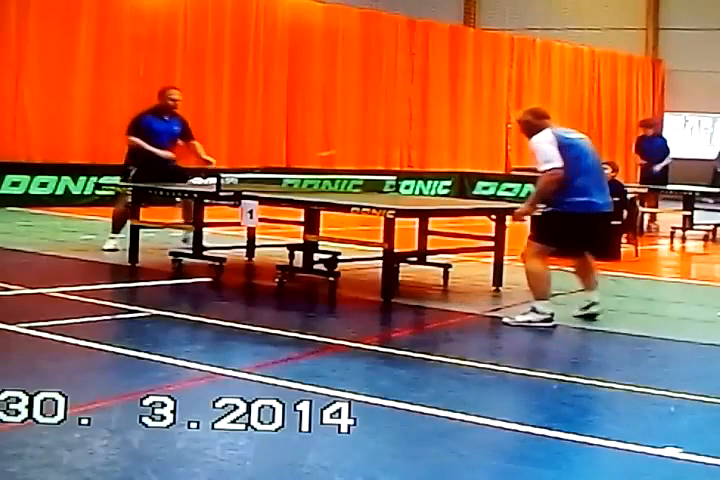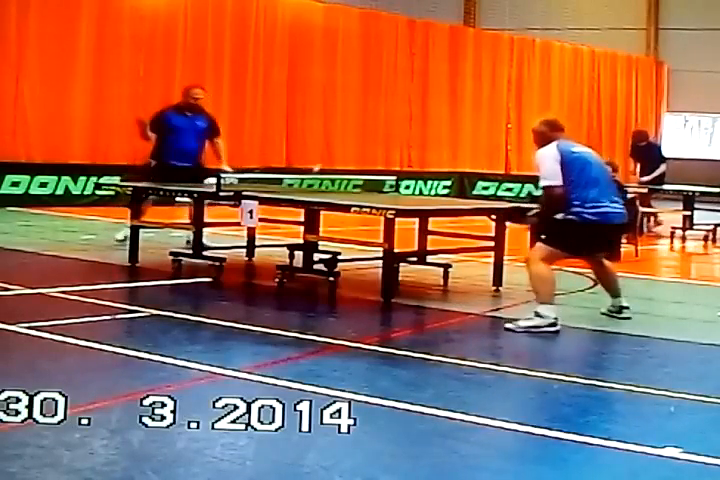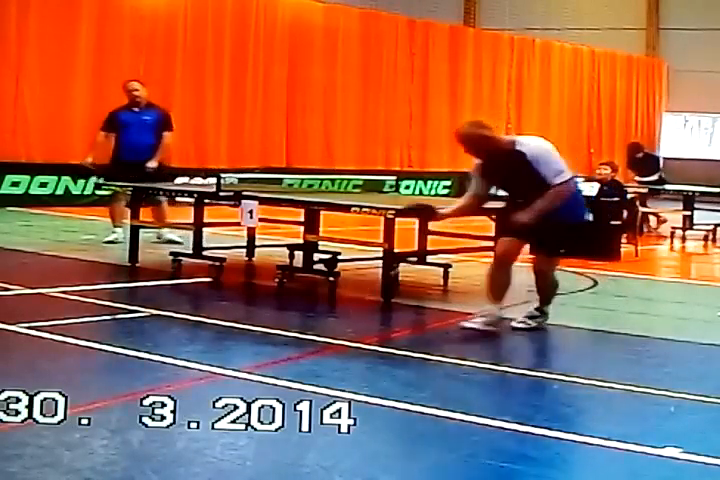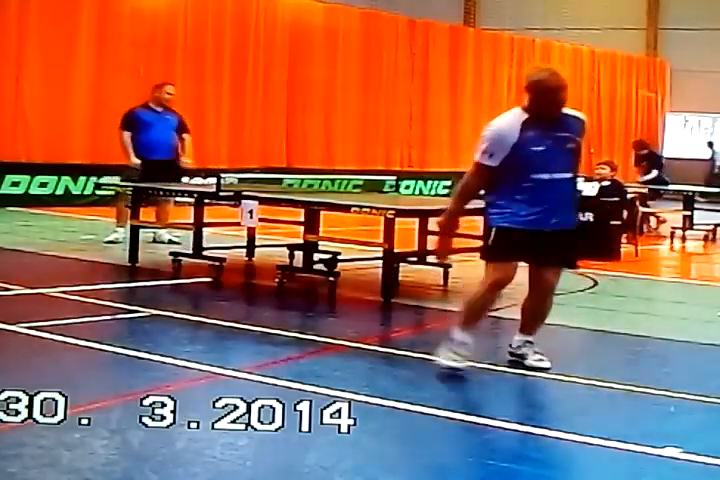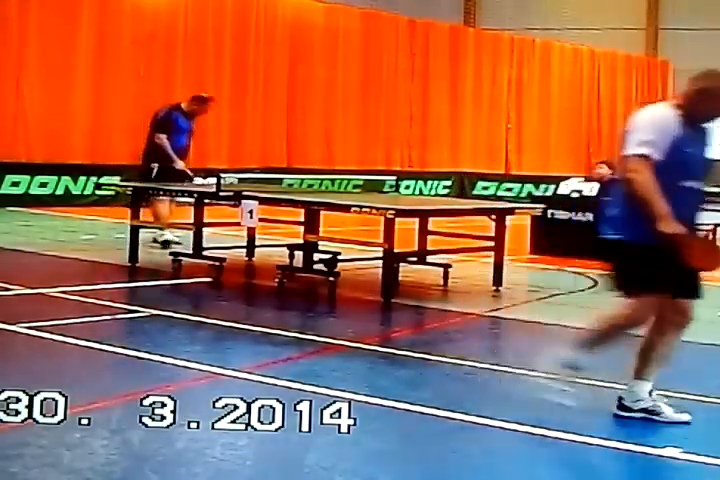
dt=0.7s
person 1, frame 1
left shoulder: (543, 138)
right shoulder: (575, 135)
left elbow: (554, 174)
left wrist: (530, 205)
left hip: (572, 207)
right hip: (600, 206)
left knee: (533, 254)
right knee: (580, 253)
left ankle: (542, 311)
right ankle: (591, 301)
person 1, frame 2
left shoulder: (547, 152)
right shoulder: (586, 152)
left elbow: (555, 193)
left wrist: (540, 219)
right wrist: (548, 215)
left hip: (587, 218)
right hip: (615, 216)
left knee: (537, 258)
right knee: (595, 258)
left ankle: (546, 316)
right ankle: (619, 305)
person 1, frame 3
left shoulder: (534, 149)
right shoulder: (483, 165)
left elbow: (564, 187)
right elbow: (474, 198)
left wrist: (531, 214)
right wrist: (447, 212)
left hip: (562, 215)
right hip: (521, 211)
left knee: (543, 268)
right knee: (503, 254)
left ankle: (542, 311)
right ankle: (492, 314)
person 1, frame 4
left shoulder: (576, 123)
right shoulder: (505, 127)
right elbow: (479, 175)
left wrist: (567, 202)
right wrist: (452, 215)
left hip: (558, 222)
right hip: (509, 218)
left knee: (545, 286)
right knee: (498, 279)
left ankle: (523, 344)
right ankle: (459, 339)
person 1, frame 5
right shoulder: (657, 119)
right elbow: (636, 168)
right wrist: (664, 218)
left hip: (669, 235)
right hip: (639, 231)
left knee: (679, 314)
right knee: (643, 308)
left ankle: (638, 394)
right ankle: (573, 356)
person 2, frame 1
left shoulder: (179, 121)
right shoulder: (144, 118)
left elbow: (191, 141)
right elbow: (131, 140)
left wrist: (203, 156)
right wrist: (157, 152)
left hip: (168, 168)
right hip: (141, 168)
left knee: (191, 198)
right knee: (126, 202)
right ankle: (113, 238)
person 2, frame 2
left shoulder: (207, 119)
right shoulder: (166, 114)
left elbow: (216, 141)
right elbow: (151, 135)
left wrist: (223, 163)
right wrist: (147, 133)
left hip: (193, 167)
right hip: (163, 164)
right ankle: (131, 229)
person 2, frame 3
left shoulder: (160, 113)
right shoulder: (117, 114)
left elbow: (166, 138)
right elbow: (104, 135)
left wrist: (155, 160)
right wrist: (91, 156)
left hip: (149, 165)
right hip: (122, 163)
left knee: (158, 198)
right knee: (117, 196)
left ankle: (163, 231)
right ankle: (118, 232)
person 2, frame 4
left shoulder: (175, 117)
right shoulder: (135, 113)
left elbow: (185, 137)
right elbow: (125, 135)
left wrist: (186, 156)
right wrist: (132, 156)
left hip: (169, 163)
right hip: (142, 163)
left knee: (166, 197)
right knee: (128, 195)
left ankle: (161, 232)
right ankle: (120, 231)
person 2, frame 5
left shoulder: (190, 118)
right shoulder: (167, 114)
right elbow: (160, 139)
left wrist: (181, 162)
right wrist: (176, 160)
left hip: (175, 165)
right hip: (159, 163)
left knee: (170, 197)
right knee: (160, 197)
left ankle: (163, 232)
right ankle: (164, 233)
